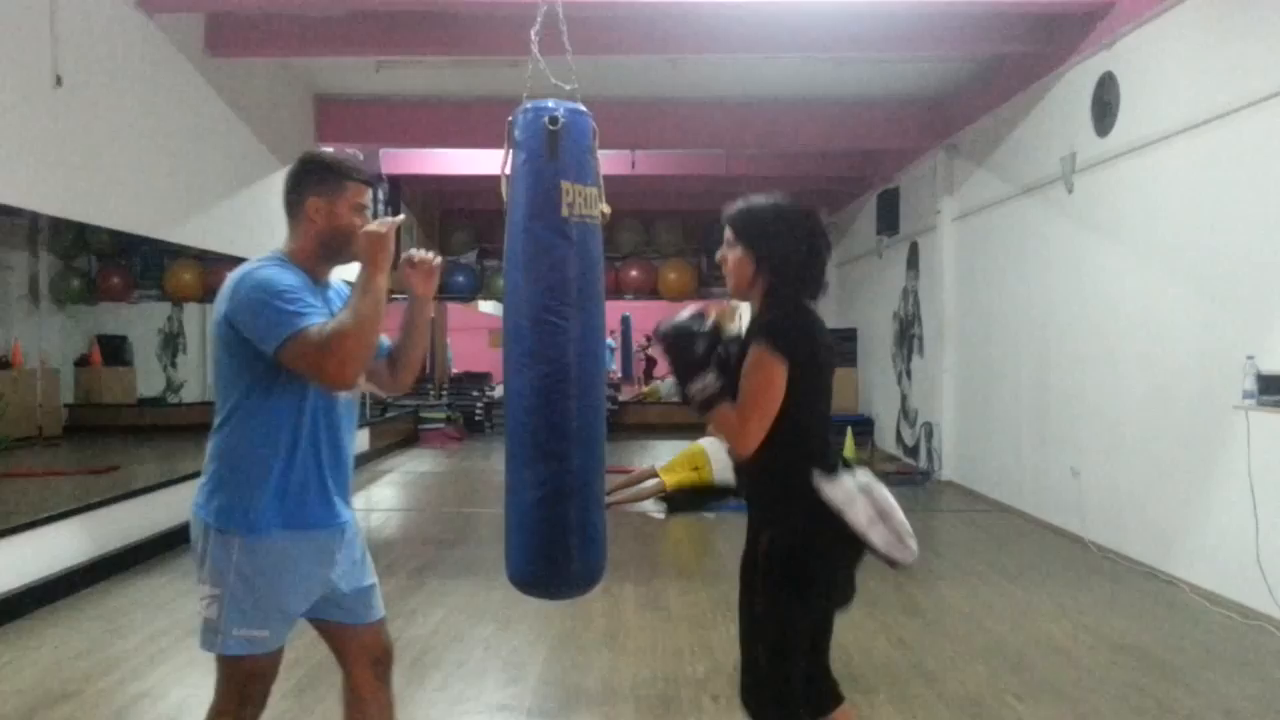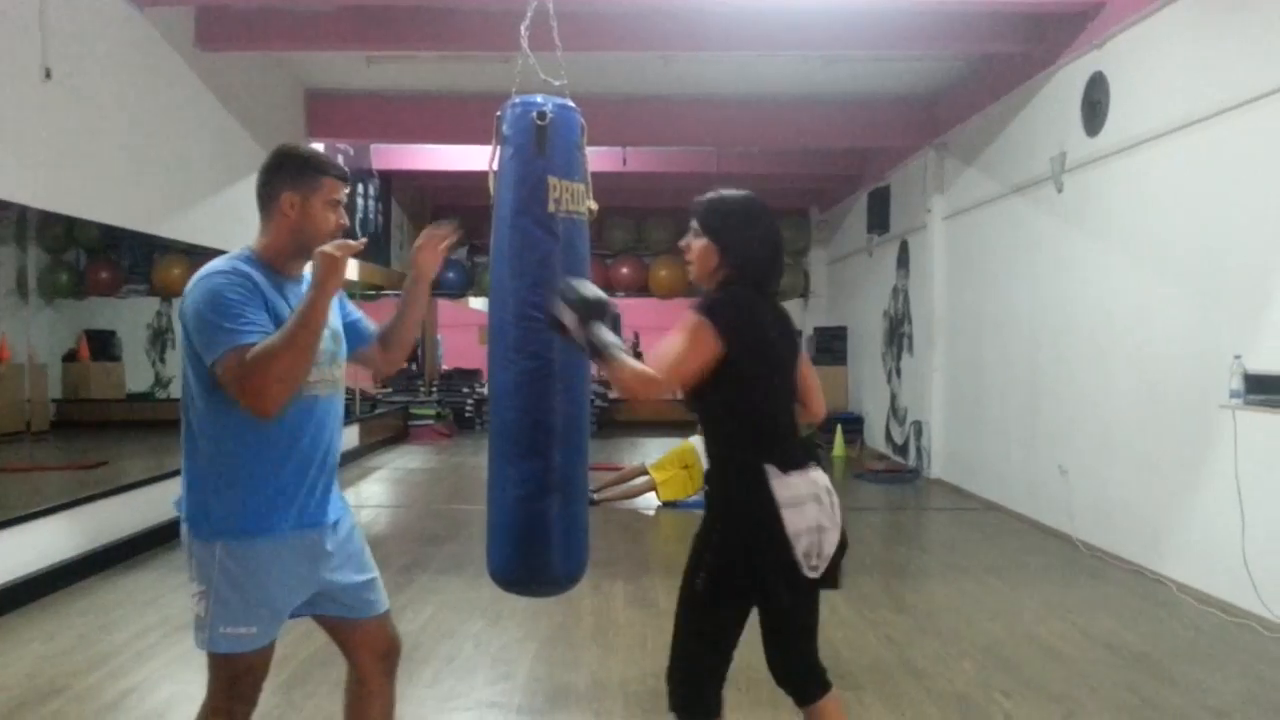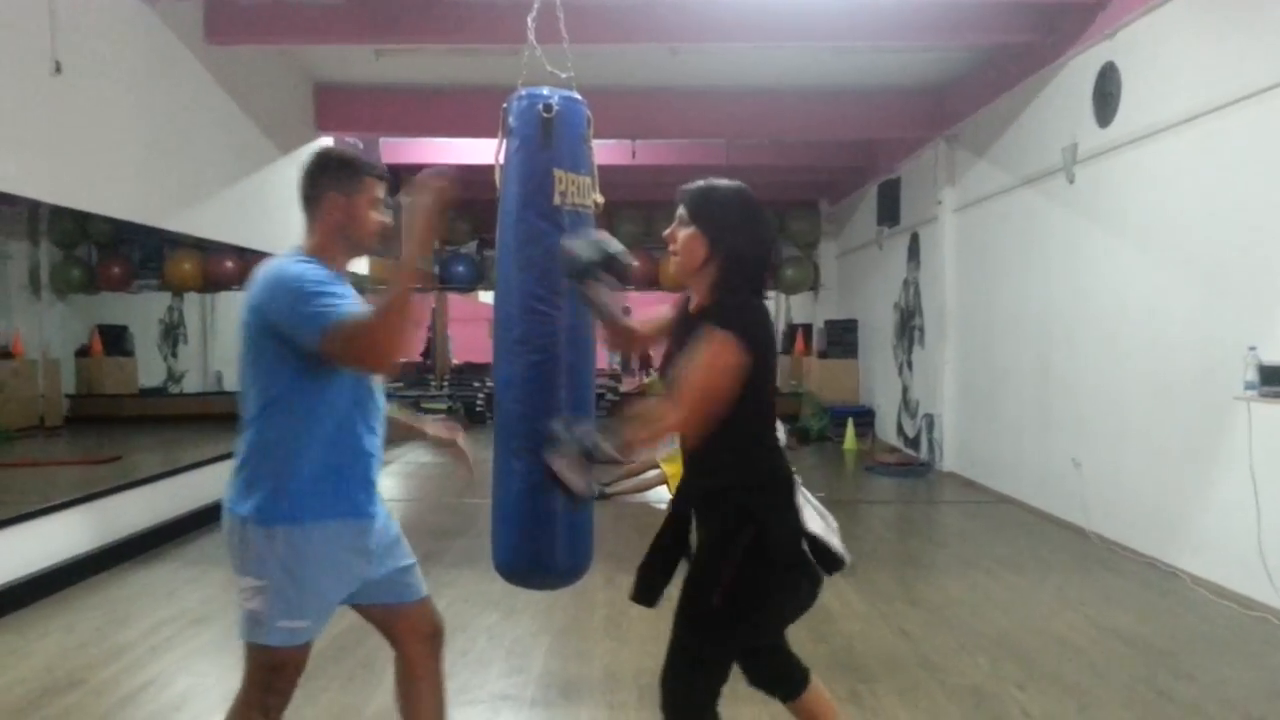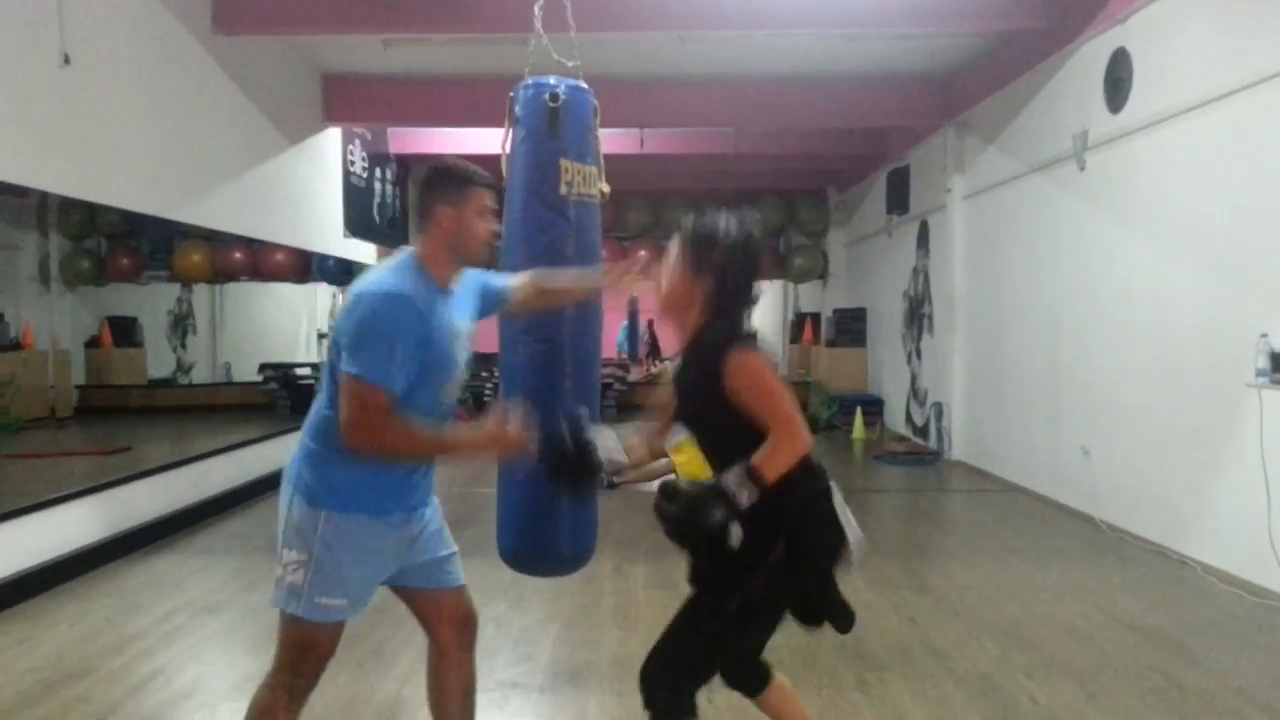
dt=0.3s
person 1, frame 1
left shoulder: (336, 291)
right shoulder: (260, 284)
left elbow: (396, 377)
right elbow: (339, 367)
left wrist: (422, 300)
right wrist: (375, 271)
left hip: (330, 523)
right hip: (255, 530)
left knee: (371, 661)
person 1, frame 2
left shoulder: (316, 285)
right shoulder: (223, 286)
left elbow: (384, 359)
right elbow: (263, 393)
left wrist: (420, 280)
right wrist: (322, 293)
left hip: (325, 520)
right hip: (242, 532)
left knee: (379, 652)
person 1, frame 3
left shoulder: (330, 282)
right shoulder: (290, 282)
right elbow: (378, 350)
left wrist: (417, 427)
right wrist: (415, 241)
left hip: (360, 512)
right hip: (288, 522)
left knee: (422, 634)
person 1, frame 4
left shoulder: (462, 285)
right shoulder: (389, 300)
left elbow: (533, 288)
right elbow: (361, 429)
left wrist: (620, 276)
right wrist: (470, 441)
left hip: (408, 503)
right hip: (339, 507)
left knee: (455, 626)
right knee: (299, 669)
person 2, frame 1
left shoulder: (774, 327)
right shoulder: (799, 320)
left elbow: (743, 438)
left wrist: (696, 372)
right wrist: (714, 369)
left hip: (790, 520)
right hip: (812, 514)
right knee: (805, 676)
person 2, frame 2
left shoulder: (721, 310)
right shoulder: (771, 316)
left elbow: (648, 385)
right elbow: (811, 409)
left wrist: (588, 326)
left hip: (746, 502)
right hip: (788, 503)
right knee: (796, 662)
person 2, frame 3
left shoulder: (729, 321)
right shoulder: (696, 308)
left elbow: (671, 416)
right elbow: (632, 340)
left hip: (746, 514)
right hip: (734, 508)
right knee: (764, 659)
person 2, frame 4
left shoulder: (727, 350)
right shoulder: (699, 346)
left elbow: (793, 438)
right elbow: (661, 435)
left wrist: (721, 496)
left hip: (784, 528)
right hip: (760, 523)
left knee: (666, 678)
right knee: (736, 661)
